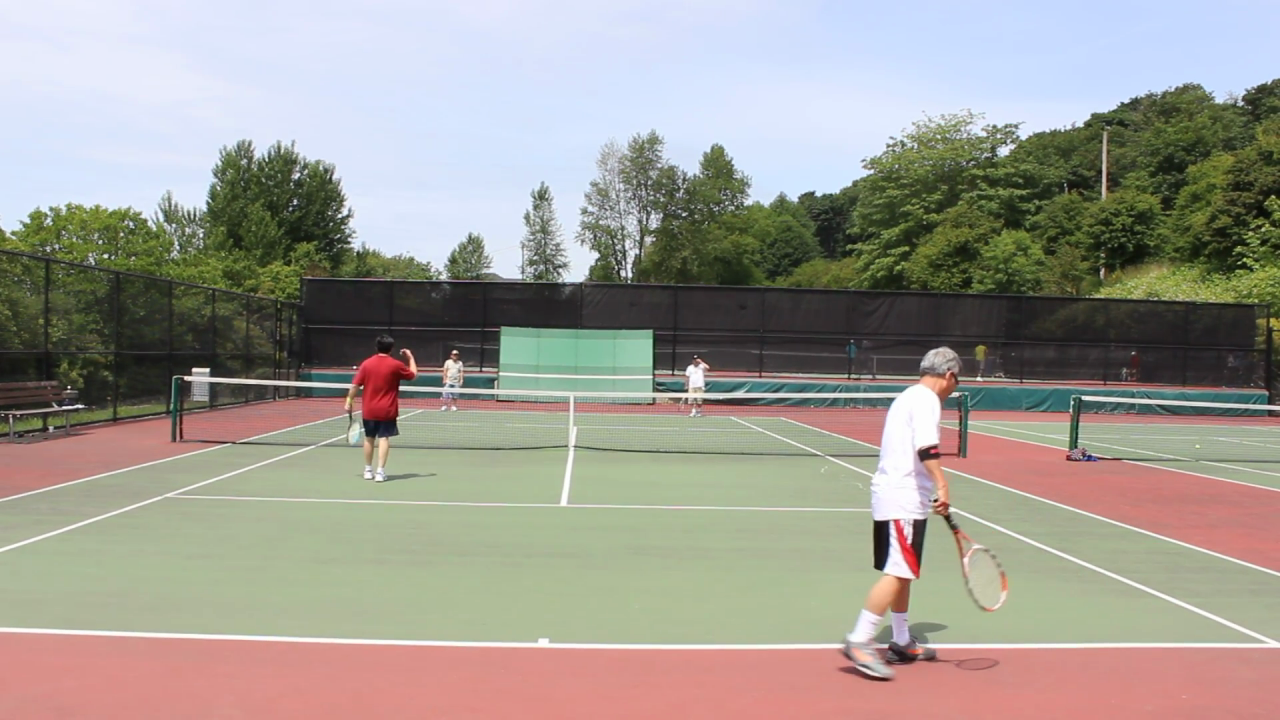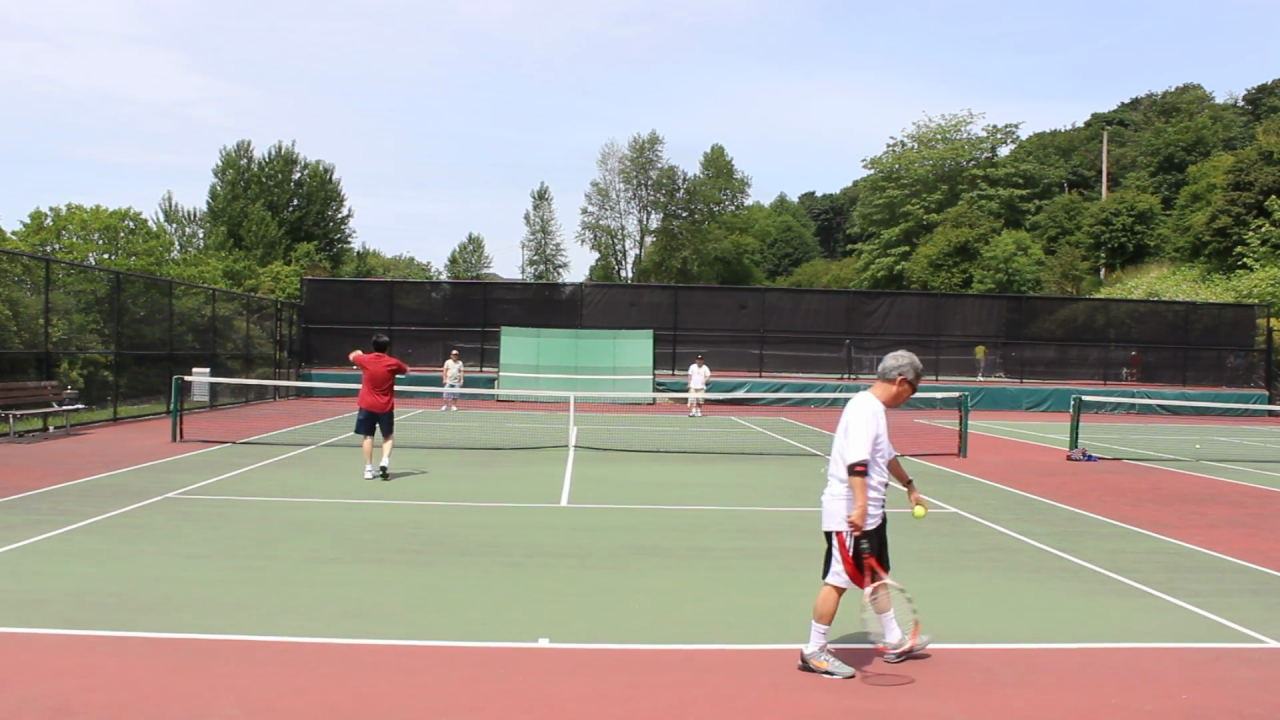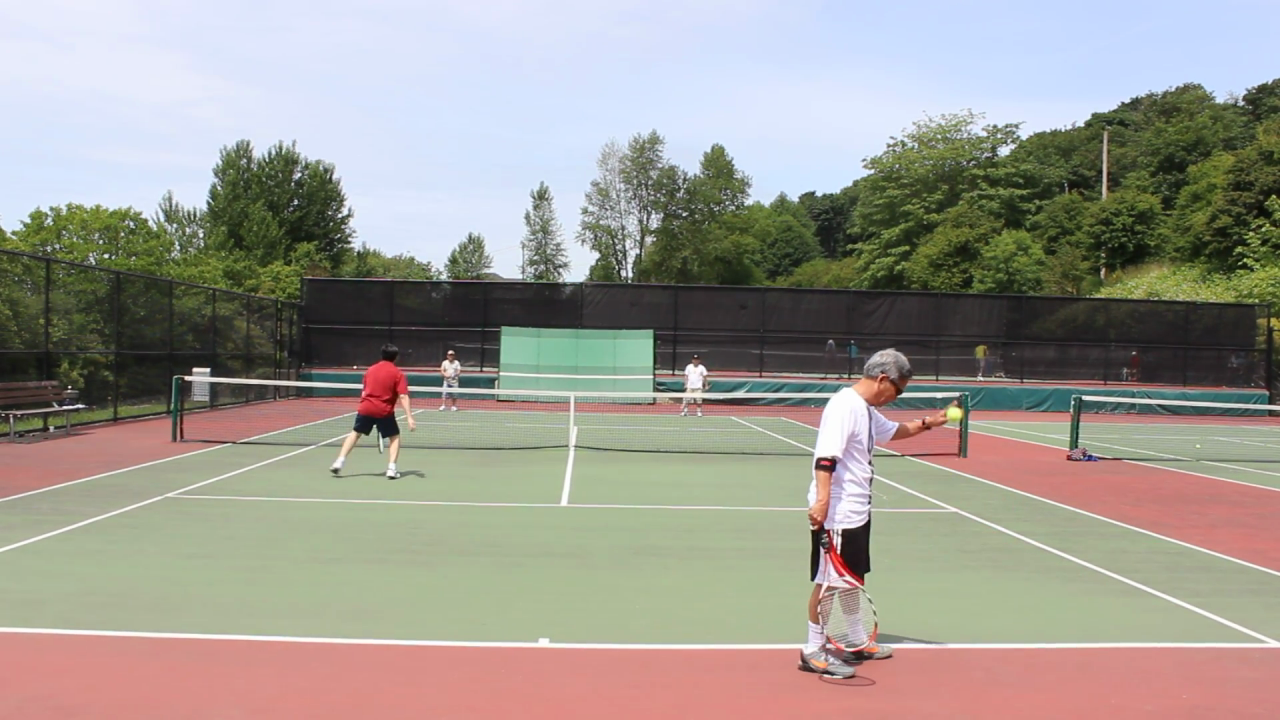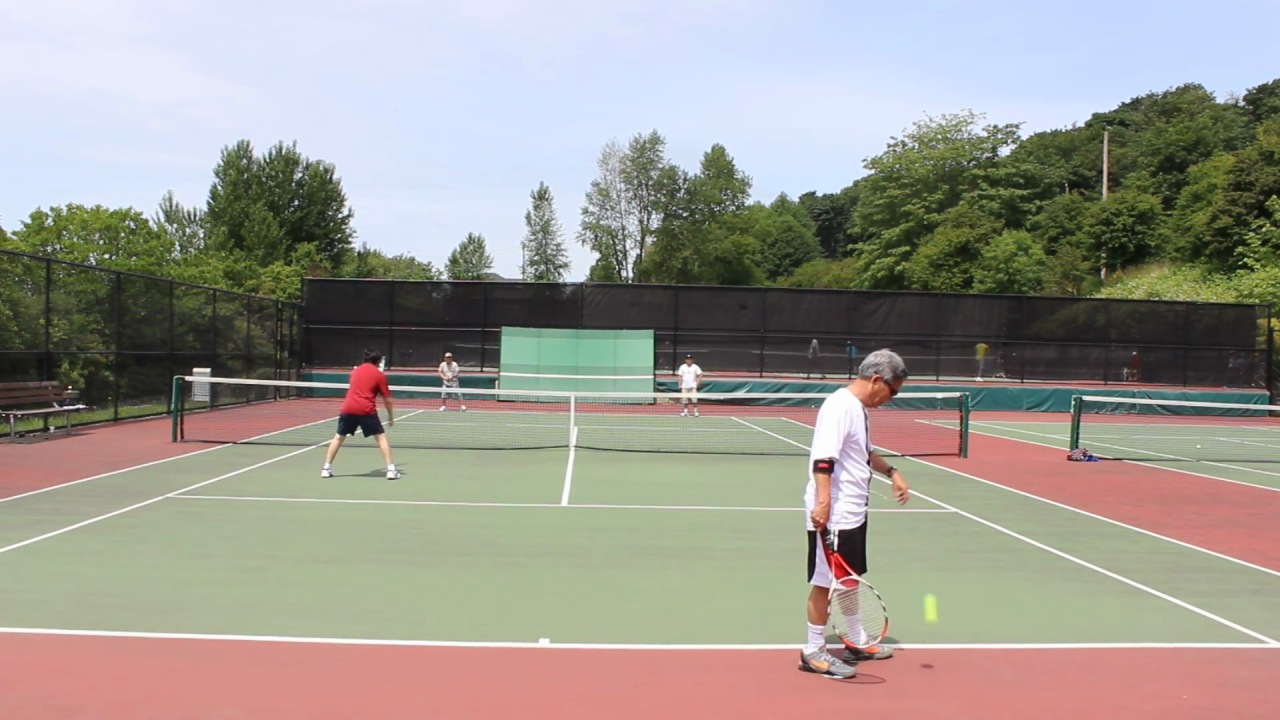
dt=0.5s
person 1, frame 1
left shoulder: (907, 397)
right shoulder: (927, 399)
right elbow: (927, 448)
right wrist: (942, 487)
left hip: (896, 497)
right hip: (903, 501)
left knee: (906, 573)
right knee: (897, 573)
left ankle: (901, 642)
right ankle: (858, 641)
person 1, frame 2
left shoulder: (873, 407)
right shoulder: (865, 408)
left elbow: (886, 456)
right elbow: (856, 462)
left wrist: (909, 486)
right wrist: (858, 506)
left hip: (869, 510)
right hip: (851, 513)
right knee: (838, 581)
left ankle: (895, 642)
right ankle: (813, 652)
person 1, frame 3
left shoulder: (866, 408)
right shoulder: (845, 405)
left elbow: (890, 430)
right elbow: (826, 456)
left wrist: (930, 422)
right wrist: (821, 500)
left hip: (856, 511)
right hip: (836, 513)
left knee: (853, 578)
right knee: (828, 582)
right ankle: (813, 652)
person 1, frame 4
left shoulder: (859, 408)
right shoulder: (840, 406)
right elbow: (823, 459)
left wrist: (891, 472)
right wrist: (822, 502)
left hip: (854, 512)
right hip: (833, 515)
right knee: (825, 582)
right ankle: (813, 651)
